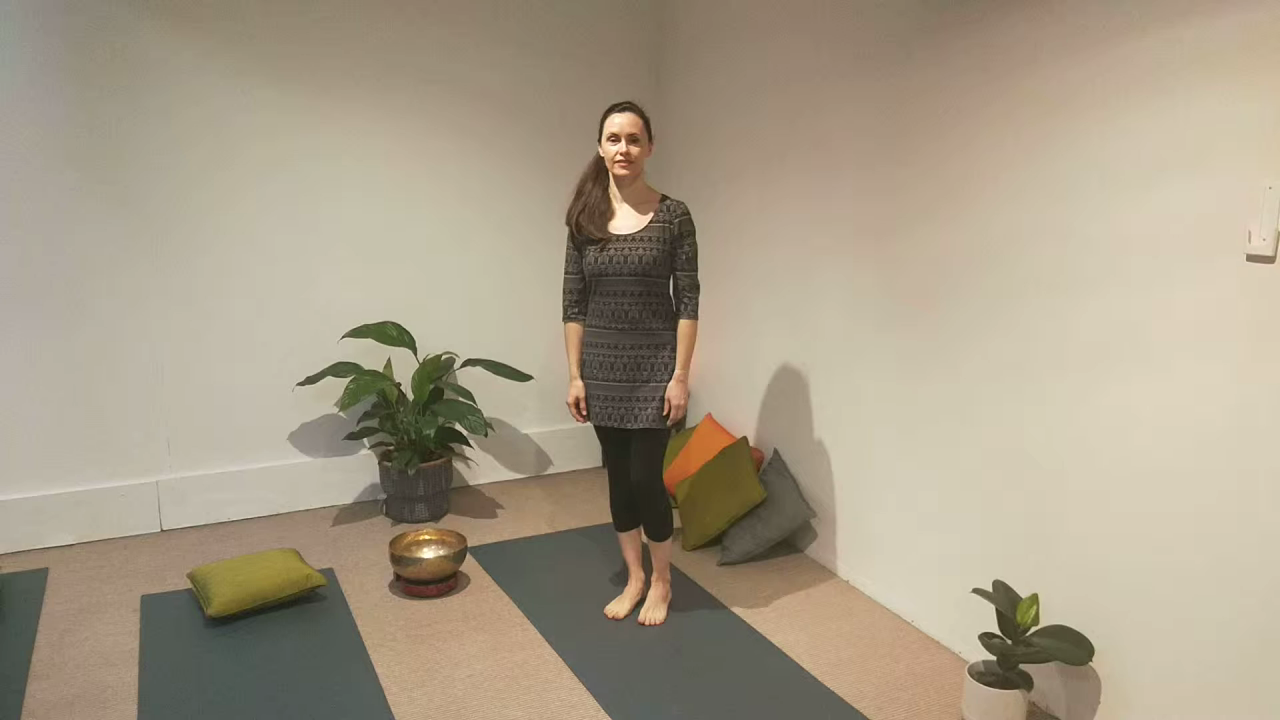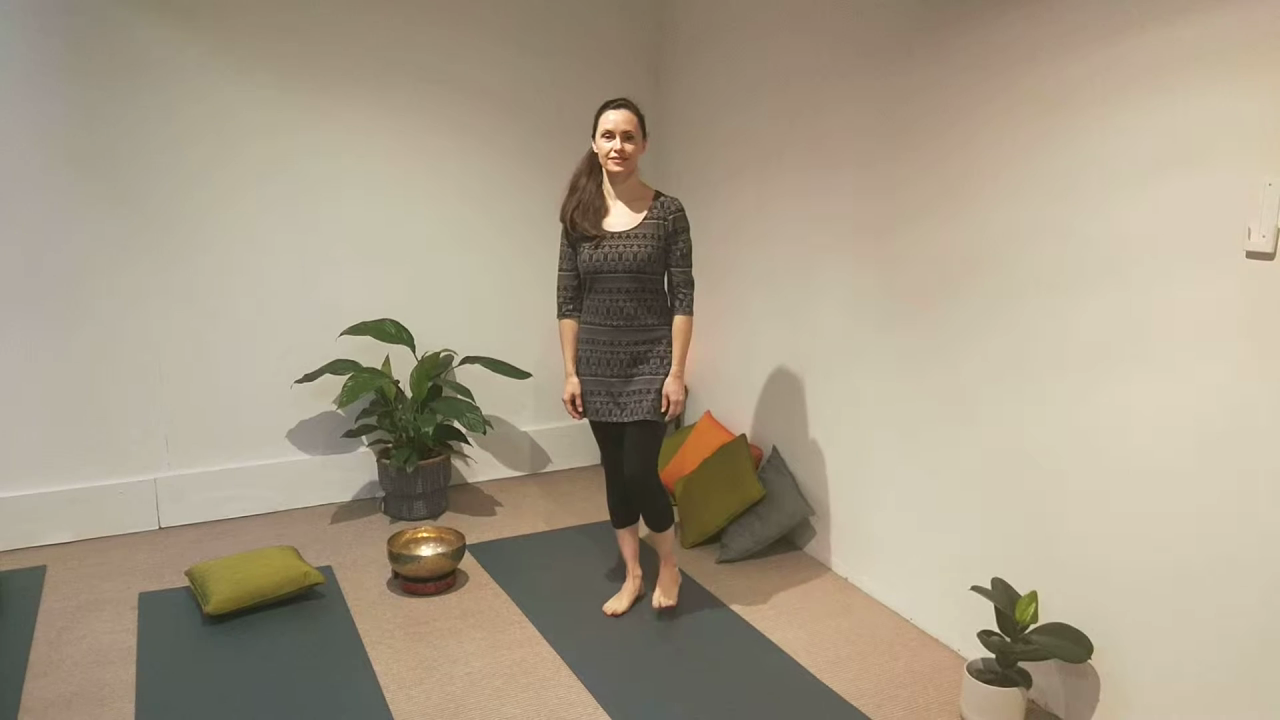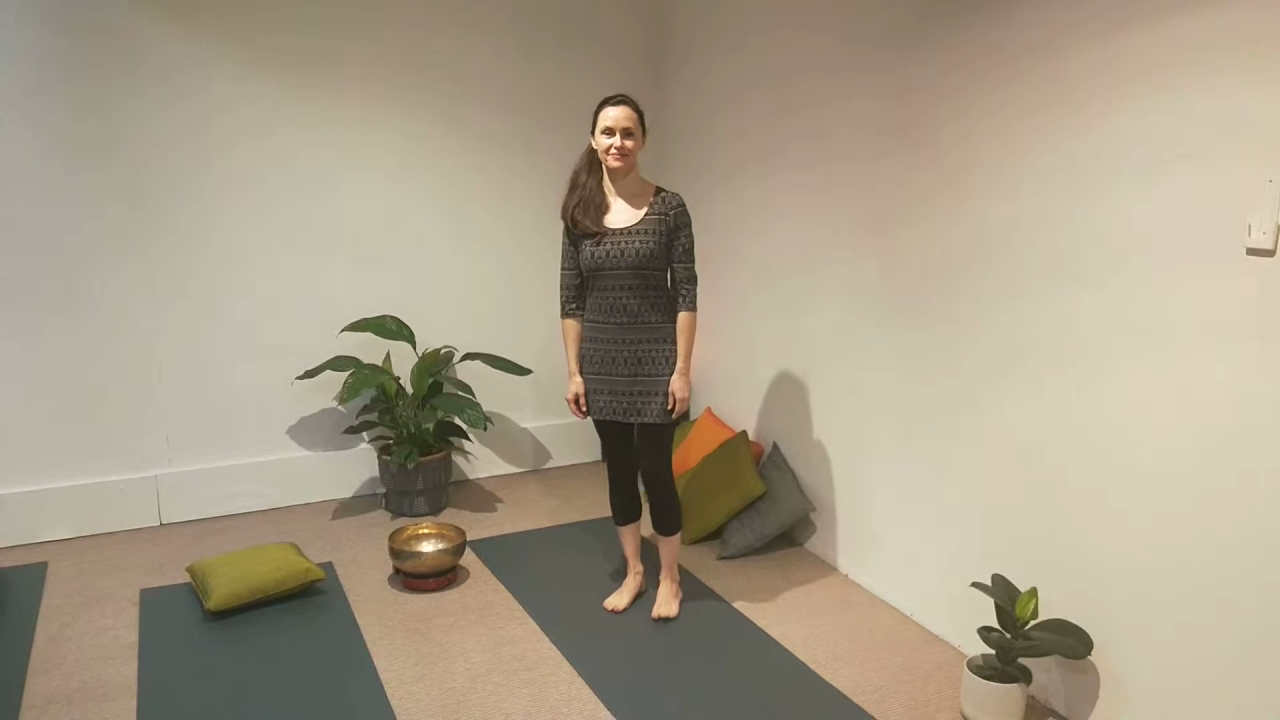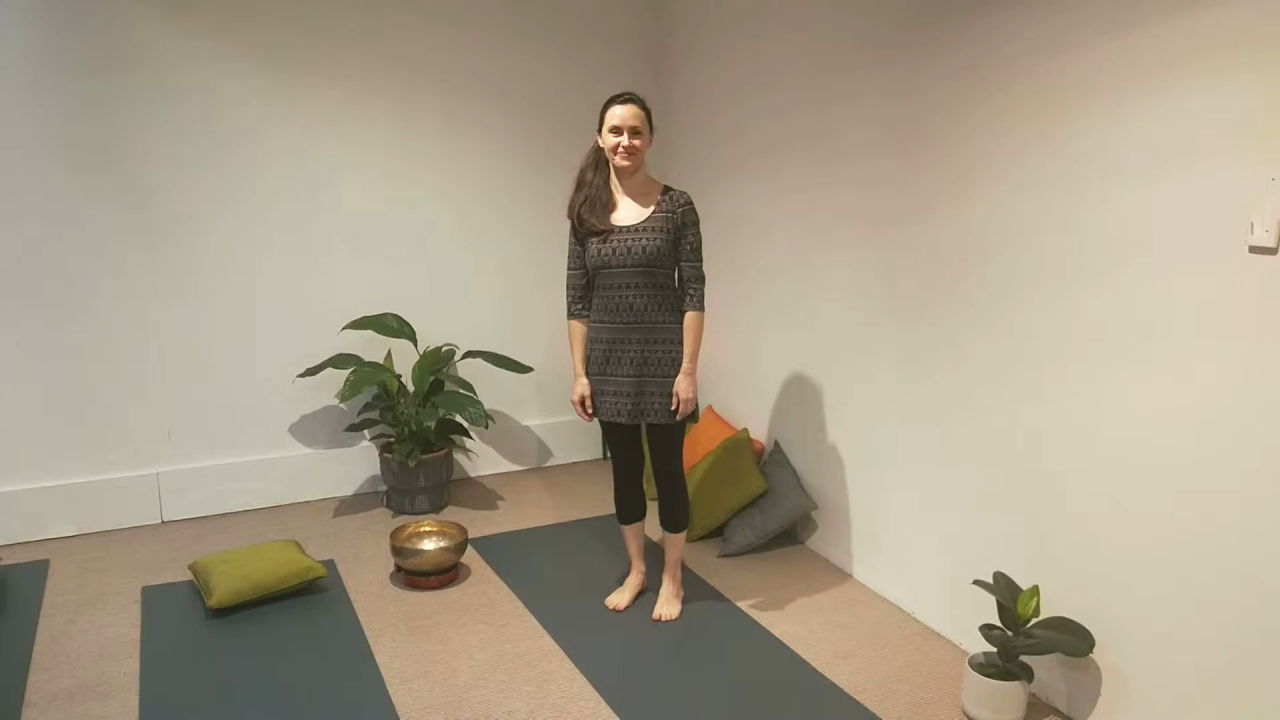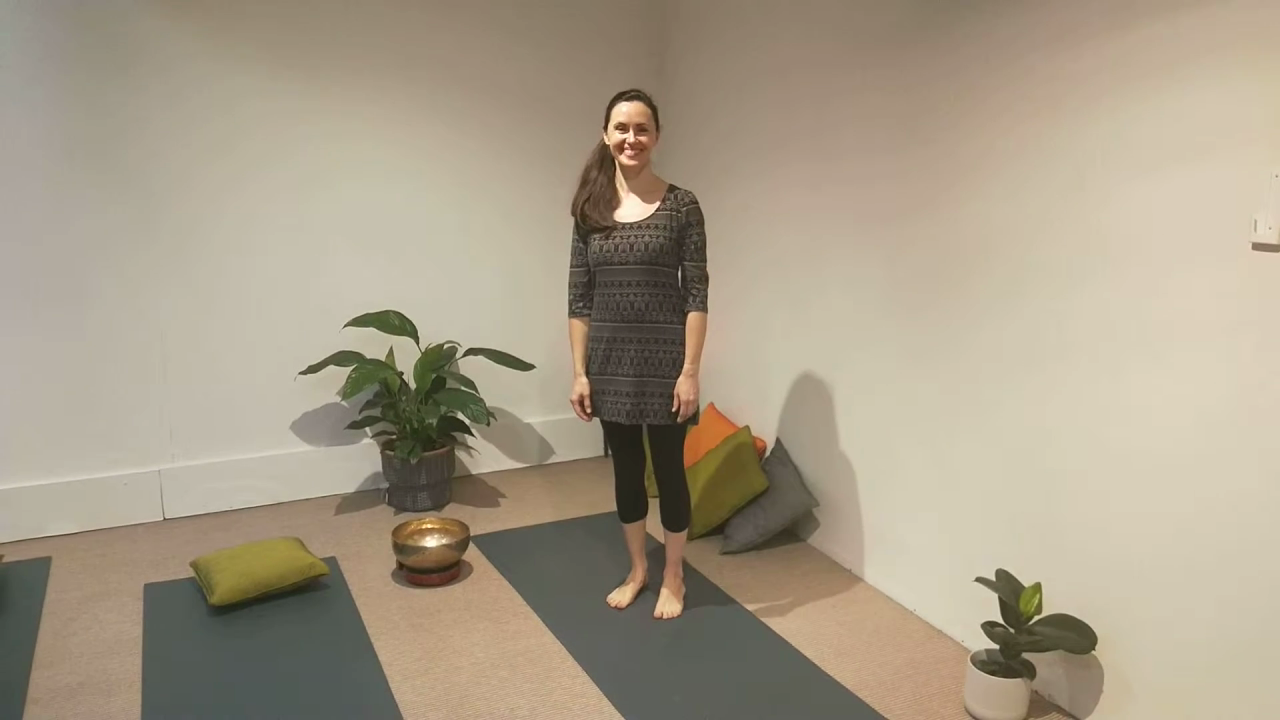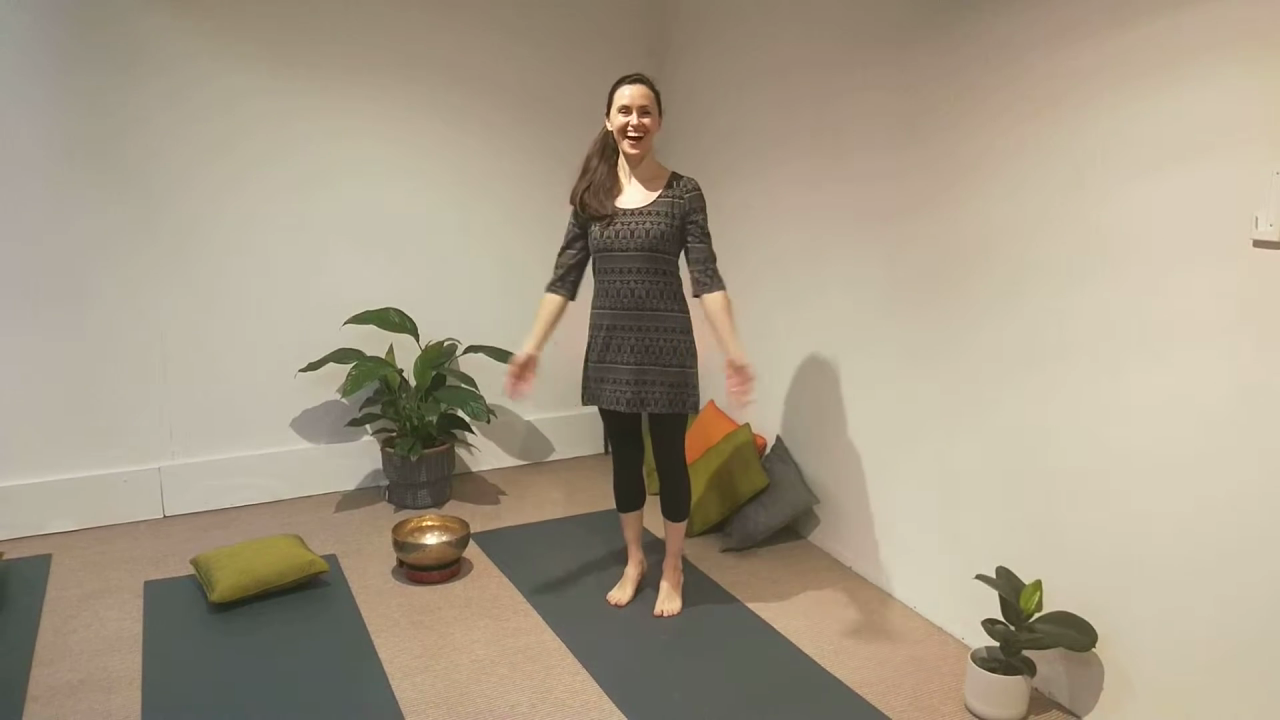
dt=0.4s
person 1, frame 1
left shoulder: (673, 215)
right shoulder: (585, 216)
left elbow: (688, 301)
right elbow: (573, 302)
left wrist: (680, 375)
right wrist: (574, 374)
left hip: (653, 365)
right hip: (602, 365)
left knee: (646, 476)
right knee: (618, 475)
left ankle: (661, 582)
right ankle: (634, 578)
person 1, frame 2
left shoulder: (668, 212)
right shoulder: (580, 213)
left elbow: (682, 298)
right elbow: (568, 300)
left wrist: (677, 372)
right wrist: (570, 372)
left hip: (650, 359)
right hip: (597, 361)
left knee: (640, 470)
right knee: (615, 472)
left ankle: (668, 564)
right ankle: (633, 575)
person 1, frame 3
left shoulder: (669, 207)
right shoulder: (580, 212)
left elbow: (686, 294)
right elbow: (571, 298)
left wrist: (683, 369)
right wrist: (574, 371)
left hip: (655, 358)
right hip: (602, 361)
left knee: (656, 470)
right knee: (619, 468)
left ankle: (669, 578)
right ankle: (633, 572)
person 1, frame 4
left shoulder: (677, 206)
right shoulder: (587, 210)
left elbow: (693, 294)
right elbow: (577, 299)
left wrist: (688, 369)
right wrist: (579, 373)
left hip: (662, 357)
right hip: (608, 360)
left knee: (667, 468)
right knee: (625, 468)
left ankle: (672, 579)
right ankle: (635, 572)
person 1, frame 5
left shoulder: (682, 206)
right shoulder: (590, 208)
left elbow: (696, 296)
right elbow: (579, 298)
left wrist: (690, 371)
right wrist: (579, 372)
left hip: (663, 357)
right hip: (609, 359)
left knee: (668, 468)
right knee: (626, 468)
left ankle: (673, 576)
right ankle: (637, 568)
person 1, frame 6
left shoulder: (683, 193)
right shoulder: (591, 194)
left elbow: (706, 277)
right elbow: (564, 278)
left wrist: (730, 348)
right wrist: (532, 345)
left hip: (665, 343)
right hip: (610, 344)
left knee: (669, 458)
right knee: (624, 456)
left ankle: (672, 572)
right ankle: (634, 561)
